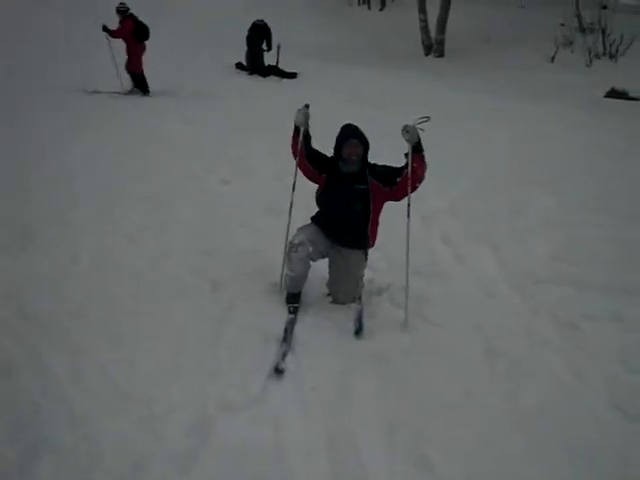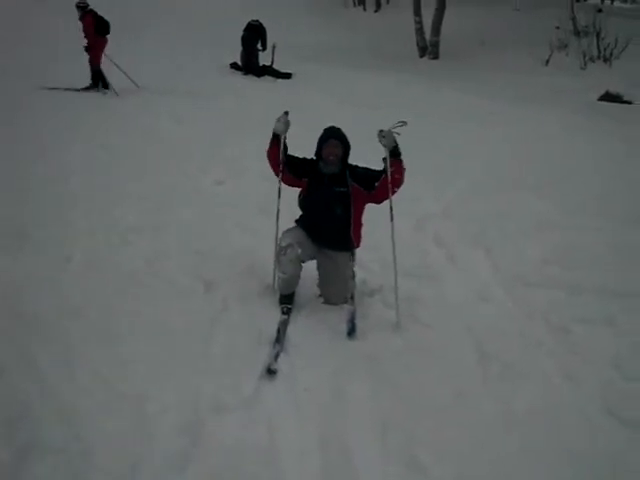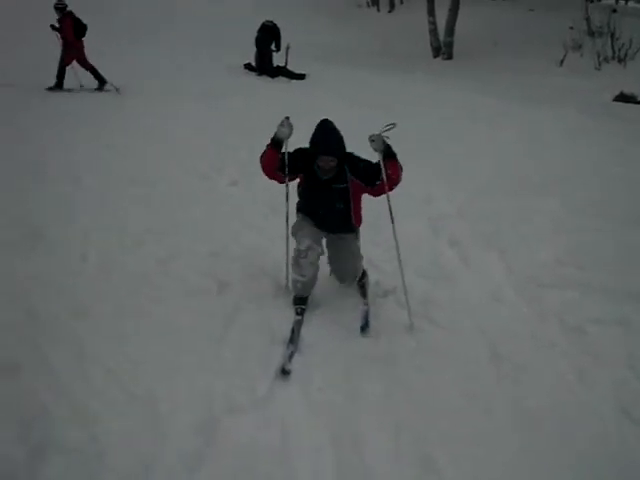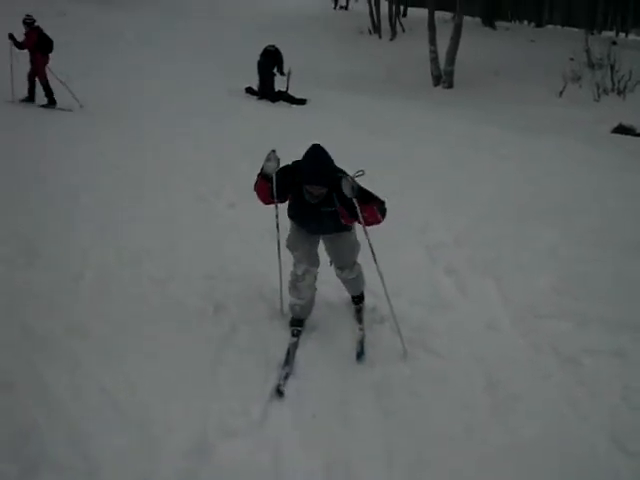
dt=0.5s
person 1, frame 1
left shoulder: (376, 177)
right shoulder: (327, 168)
left elbow: (410, 179)
right elbow: (303, 157)
left wrist: (415, 148)
right wrist: (301, 130)
left hip: (352, 246)
right hip: (322, 232)
left knee: (343, 298)
right knee: (298, 246)
left ankle: (351, 279)
right ankle: (293, 290)
person 1, frame 2
left shoulder: (356, 178)
right shoulder: (308, 171)
left elbow: (390, 183)
right elbow: (280, 164)
left wrist: (393, 153)
right wrist: (278, 138)
left hip: (339, 247)
right hip: (308, 235)
left knee: (335, 299)
right knee: (288, 247)
left ankle: (345, 277)
right ankle: (287, 293)
person 1, frame 3
left shoulder: (353, 166)
right shoulder: (303, 161)
left elbow: (389, 180)
right elbow: (272, 169)
left wrist: (385, 152)
right wrist: (278, 142)
left hip: (343, 227)
right hip: (310, 219)
left knee: (346, 276)
right knee: (307, 251)
left ankle: (358, 274)
right ankle: (301, 295)
person 1, frame 4
left shoulder: (341, 184)
right shoulder: (292, 177)
left elbow: (376, 214)
right elbow: (267, 195)
left wrist: (357, 195)
right wrist: (267, 175)
left hip: (337, 229)
right hip: (303, 228)
left knee: (346, 267)
right knee: (304, 271)
left ankle: (357, 295)
right ankle: (299, 315)
